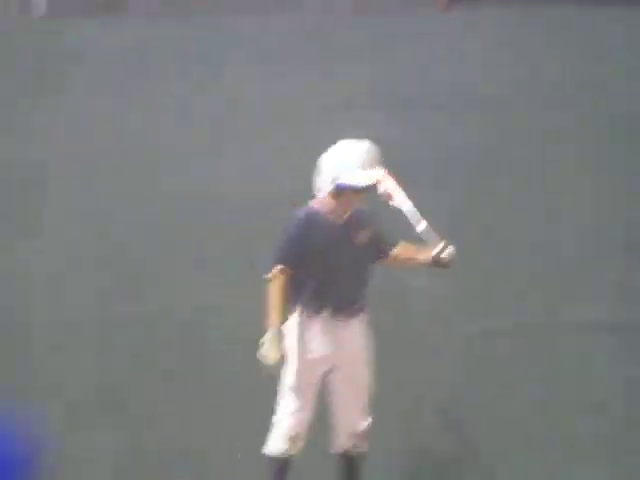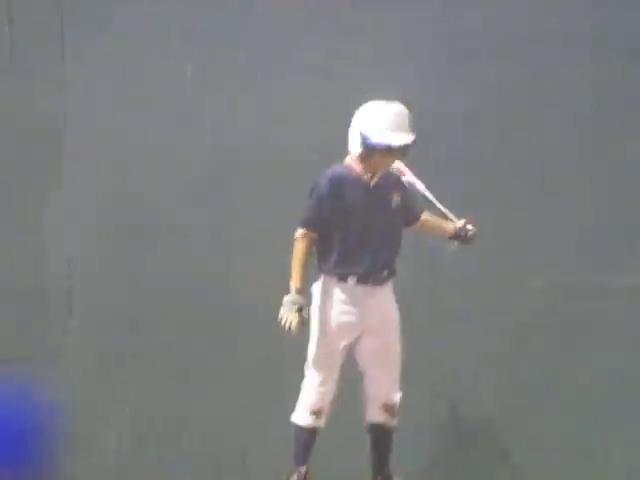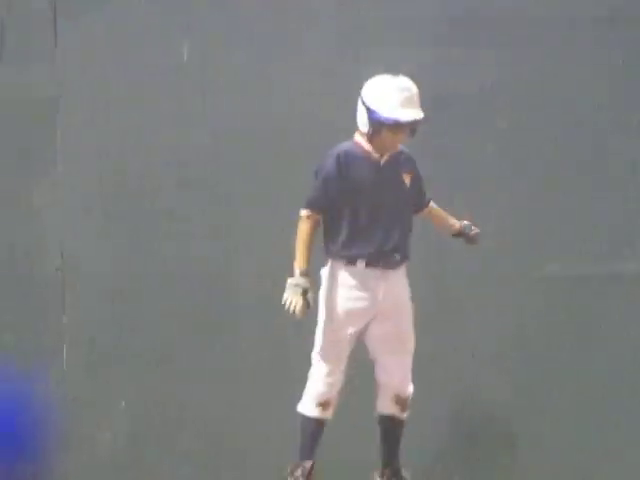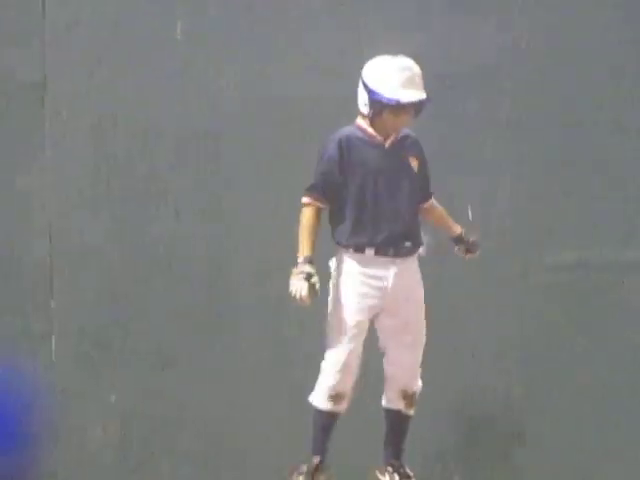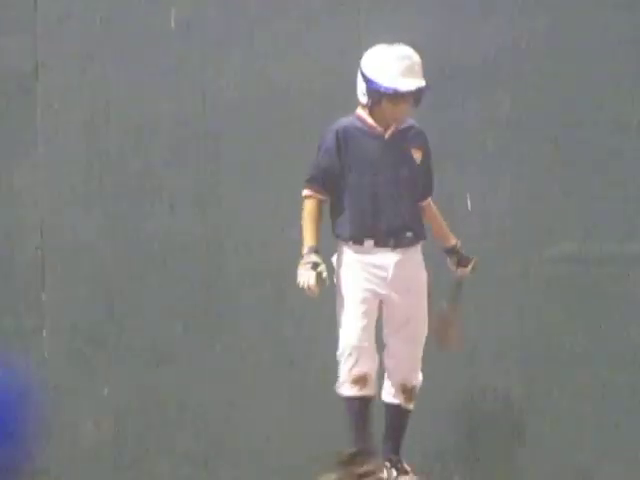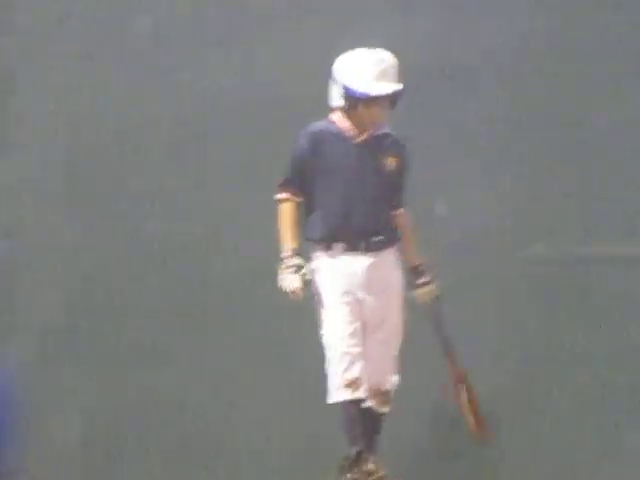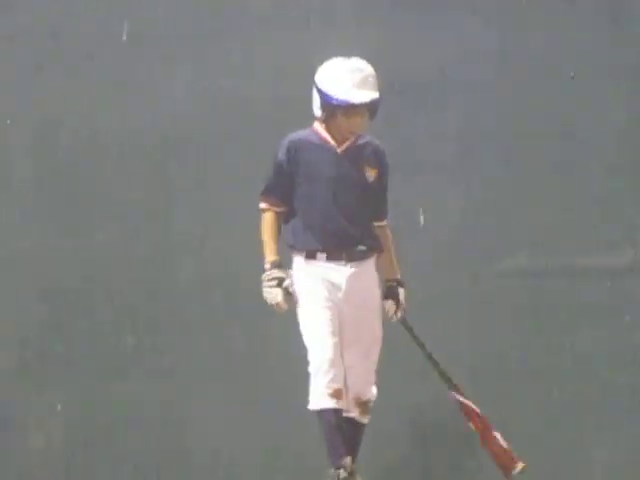
dt=0.1s
person 1, frame 1
left shoulder: (361, 220)
right shoulder: (307, 221)
left elbow: (387, 251)
right elbow: (280, 274)
left wrist: (429, 256)
right wrist: (273, 331)
left hip: (351, 328)
right hip: (311, 328)
left knee: (354, 418)
right knee: (292, 413)
person 1, frame 2
left shoulder: (394, 183)
right shoulder: (334, 182)
left elbow: (413, 217)
right elbow: (305, 236)
left wrist: (454, 229)
right wrist: (295, 294)
left hip: (381, 296)
right hip: (338, 295)
left knee: (385, 388)
right knee: (319, 384)
person 1, frame 3
left shoulder: (404, 162)
right shoulder: (341, 160)
left elbow: (420, 204)
right elbow: (310, 217)
left wrist: (457, 226)
right wrist: (299, 276)
left hip: (393, 281)
right hip: (347, 280)
left knee: (396, 378)
right knee: (325, 373)
person 1, frame 4
left shoulder: (412, 147)
right shoulder: (343, 144)
left elbow: (423, 201)
right elbow: (313, 203)
left wrist: (458, 235)
right wrist: (304, 262)
left hip: (405, 269)
right hip: (356, 268)
left knee: (405, 369)
right knee: (339, 366)
person 1, frame 5
left shoulder: (415, 137)
right shoulder: (343, 135)
right elbow: (313, 195)
left wrist: (452, 247)
right wrist: (310, 253)
left hip: (408, 261)
right hip: (358, 259)
left knee: (406, 363)
right knee: (356, 351)
person 1, frame 6
left shoulder: (393, 145)
right shoulder: (316, 139)
left elbow: (397, 211)
right elbow: (289, 199)
left wrist: (418, 268)
right wrist: (290, 257)
left hip: (383, 264)
right hip: (332, 262)
left knee: (382, 365)
right knee: (344, 355)
person 1, frame 7
left shoulder: (373, 154)
right shoulder: (296, 148)
left elbow: (379, 223)
right elbow: (271, 209)
left wrist: (392, 282)
right wrist: (273, 269)
left hip: (361, 274)
right hip: (311, 270)
left knee: (361, 376)
right knee: (326, 363)
